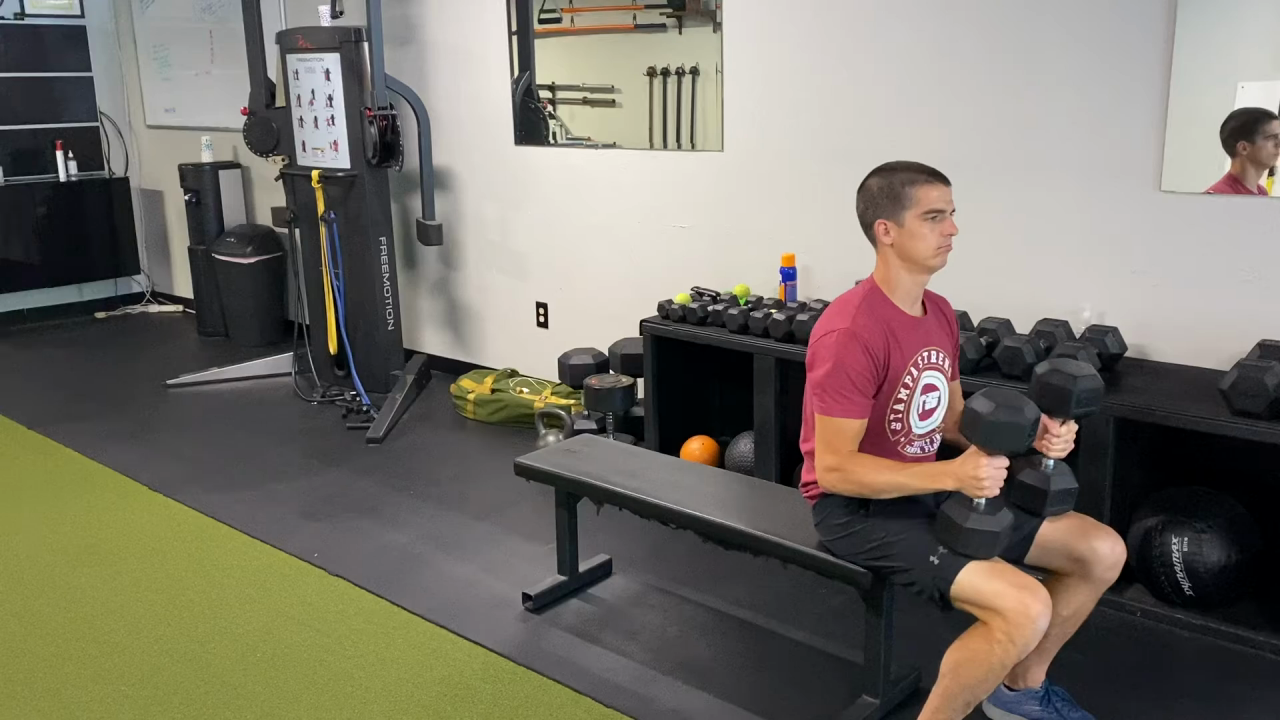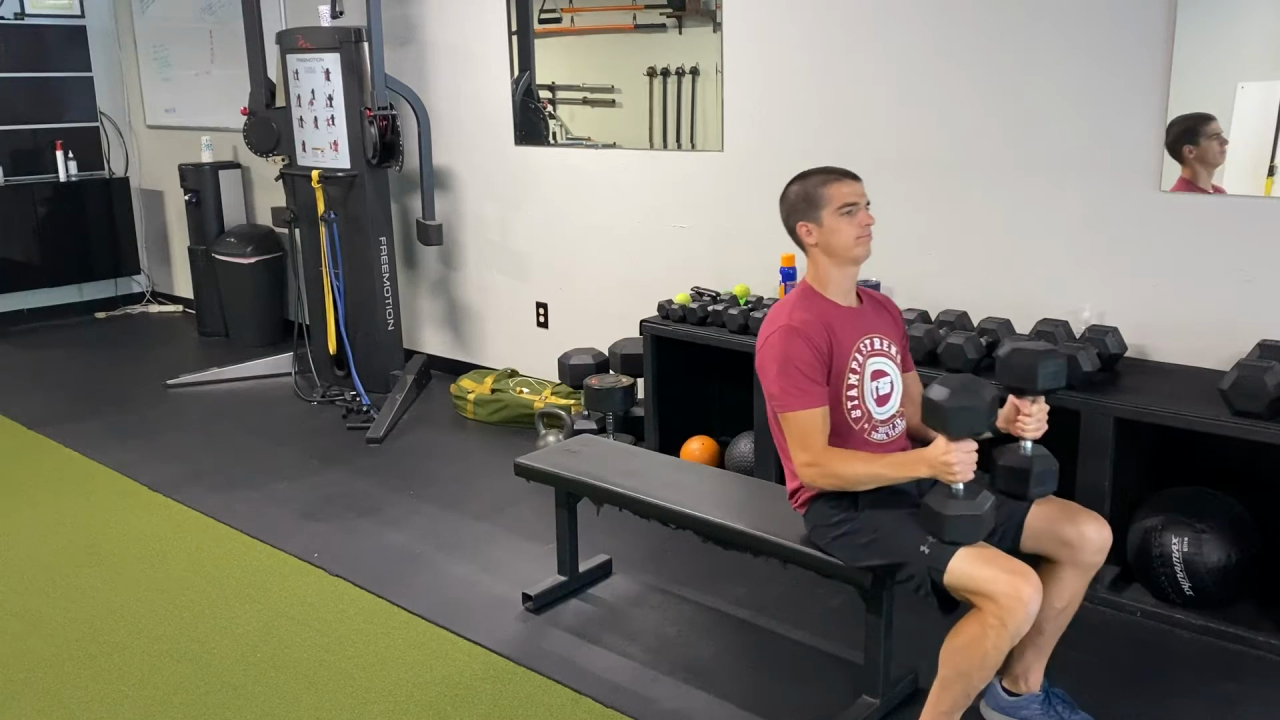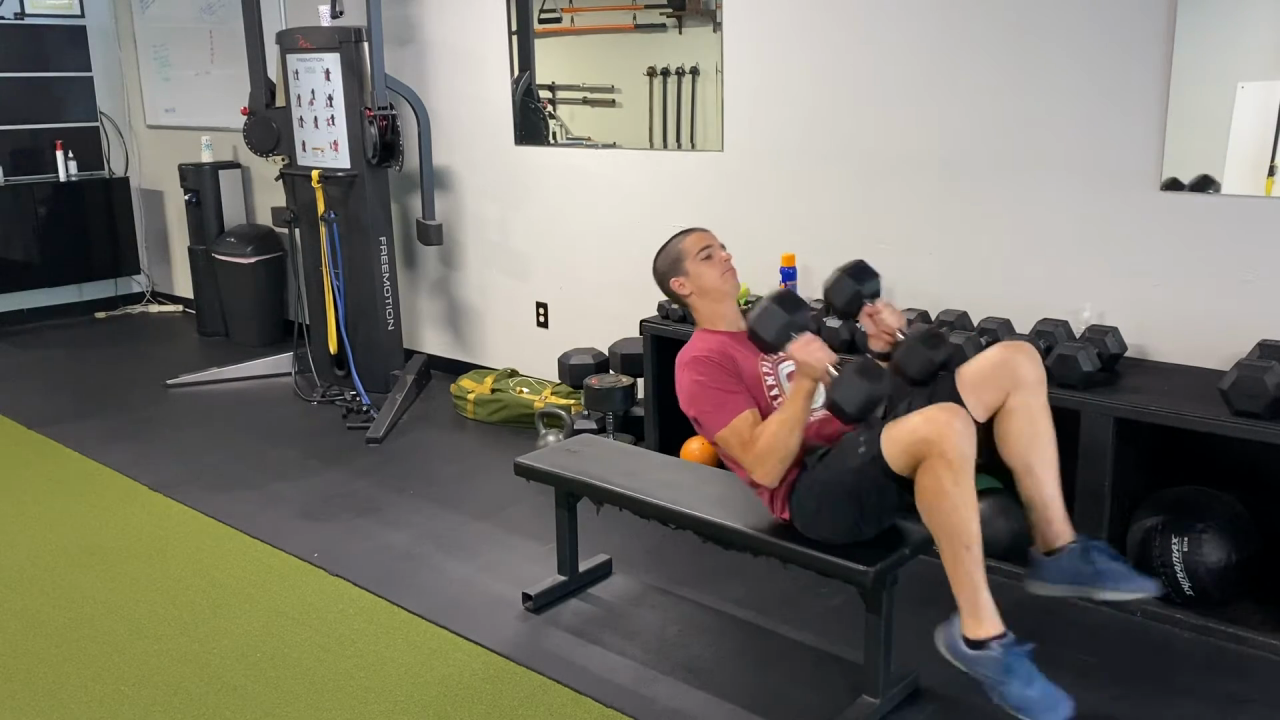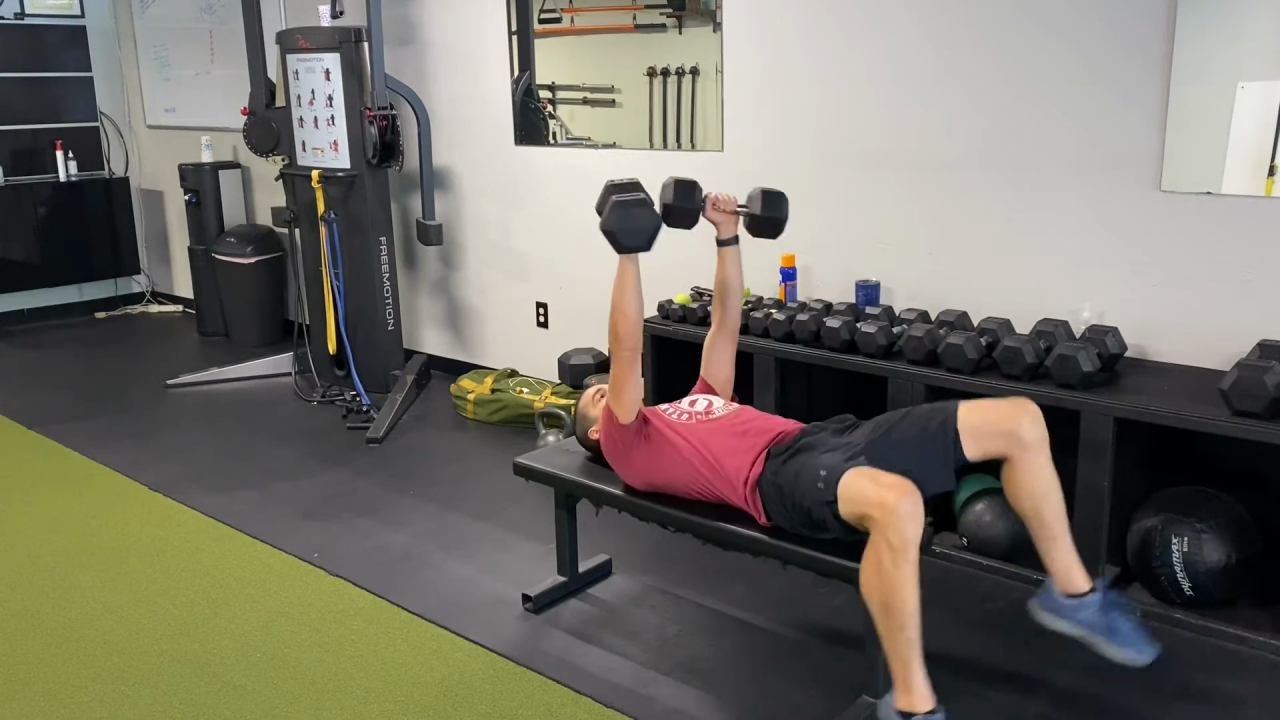
dt=0.7s
person 1, frame 1
left shoulder: (939, 313)
right shoulder: (852, 332)
left elbow: (953, 420)
right elbow: (835, 468)
left wrist: (1027, 433)
right wrist: (951, 475)
left hip: (928, 487)
right hip: (859, 507)
left knee: (1101, 551)
right knee: (1024, 609)
person 1, frame 2
left shoulder: (881, 310)
right shoulder: (792, 330)
left elbow: (917, 415)
right elbow: (812, 464)
left wrist: (999, 420)
right wrist: (924, 463)
left hip: (911, 480)
right hip: (845, 504)
left knee: (1088, 536)
right knee: (1016, 592)
person 1, frame 3
right shoulder: (700, 361)
right elbow: (765, 467)
left wrist: (881, 351)
right wrist: (804, 382)
left hip: (864, 450)
right hip: (819, 489)
left knee: (1014, 360)
right knee: (944, 426)
left ankle: (1059, 551)
right ankle: (982, 637)
person 1, frame 4
left shoulder: (693, 404)
right shoulder: (630, 450)
left elbow: (725, 321)
right elbow: (624, 356)
left wrist: (727, 237)
right wrist: (628, 252)
left hip: (834, 437)
right hip: (783, 475)
left knee: (1018, 416)
right knee: (898, 504)
left ankle: (1072, 593)
